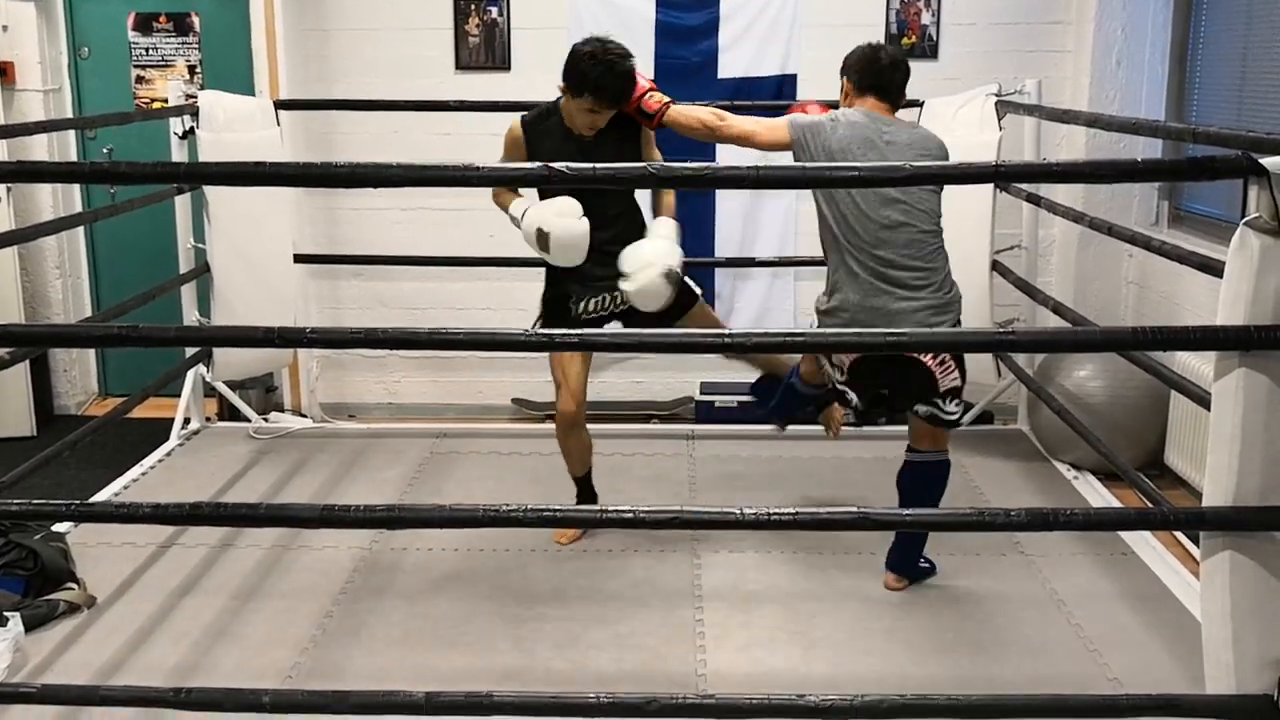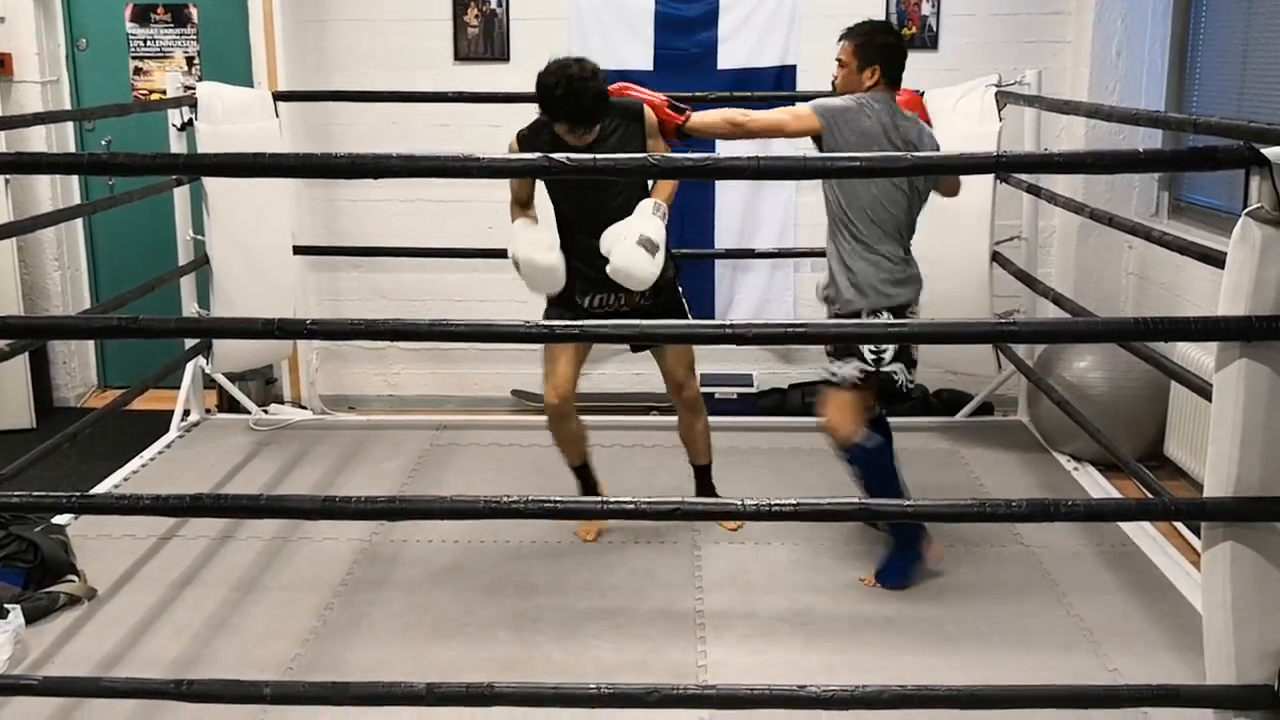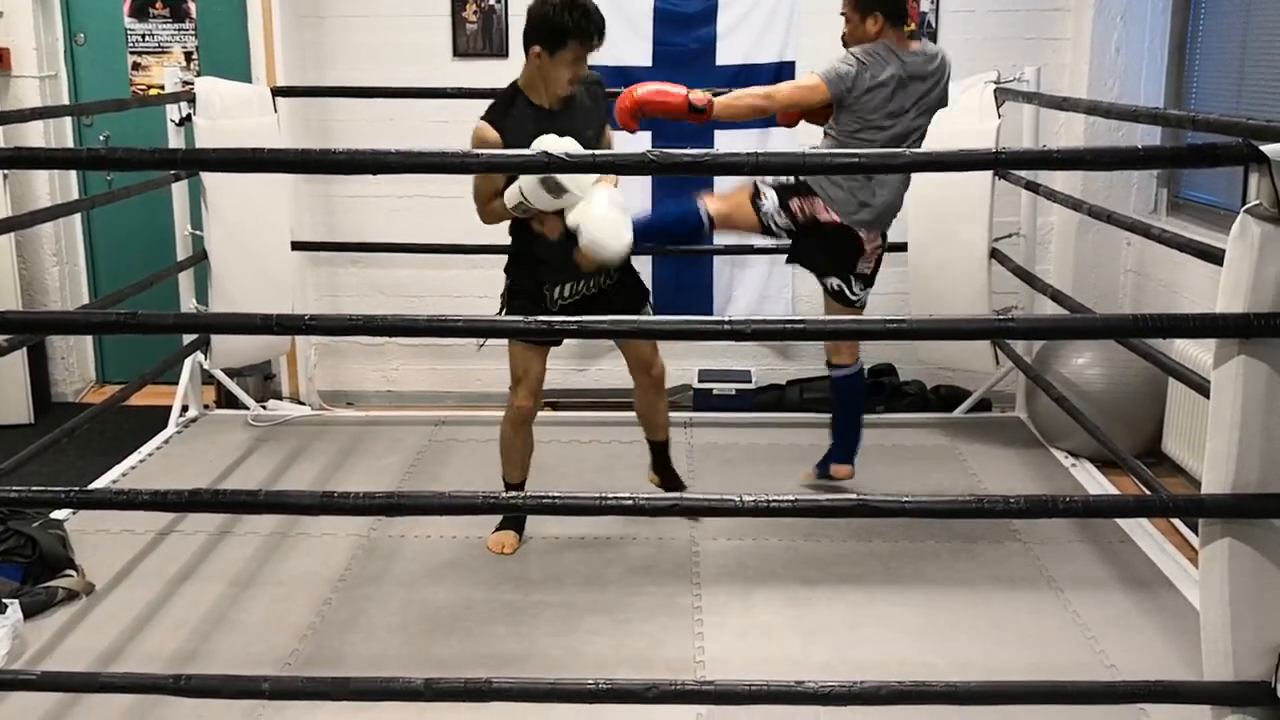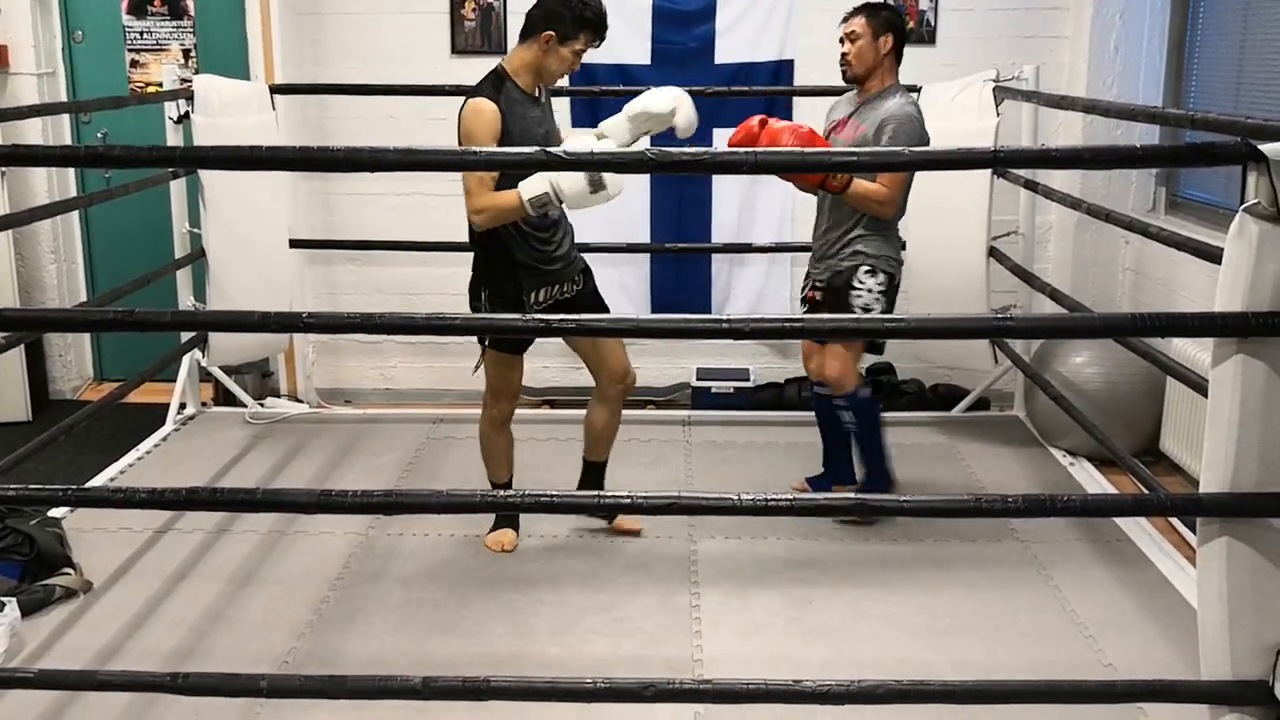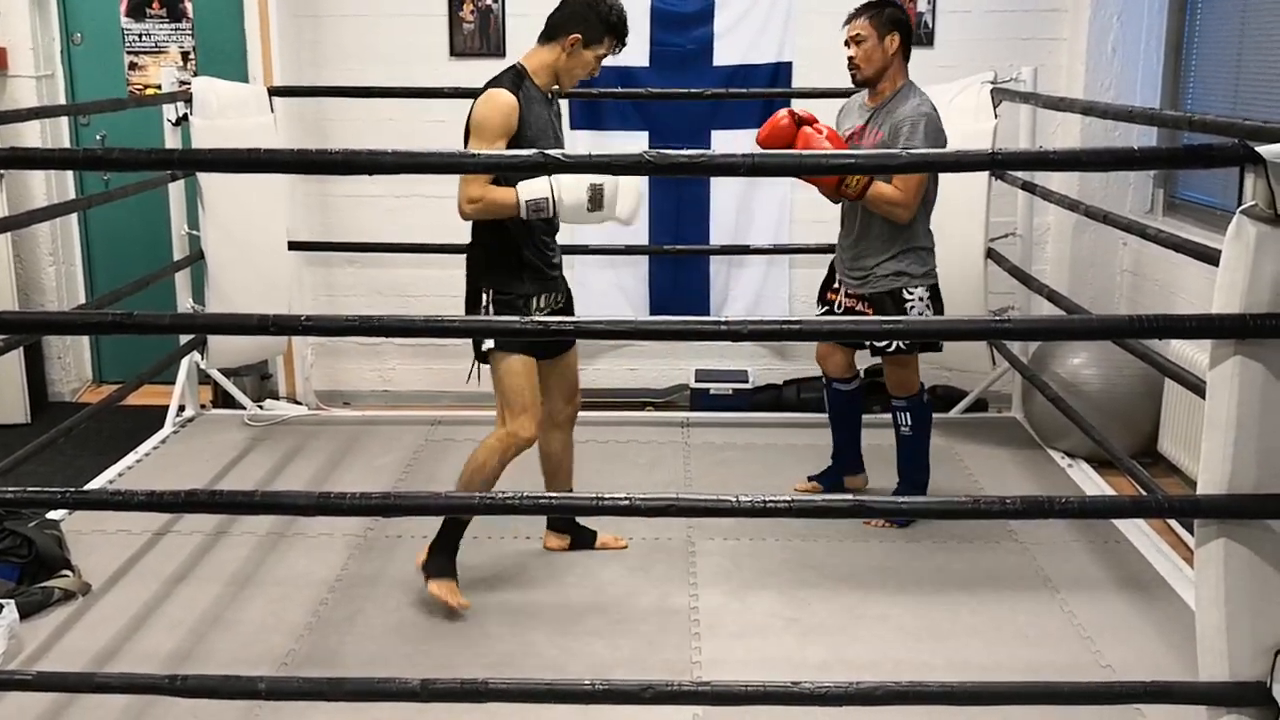
dt=0.4s
person 1, frame 1
left shoulder: (634, 125)
right shoulder: (526, 132)
left elbow: (661, 180)
right elbow: (501, 193)
left wrist: (664, 234)
right wrist: (527, 217)
left hip: (634, 264)
right hip: (570, 276)
right knee: (570, 410)
right ankle: (587, 502)
person 1, frame 2
left shoulder: (636, 117)
right shoulder: (527, 145)
left elbow: (668, 177)
right elbow: (521, 206)
left wrist: (652, 217)
right wrist: (525, 238)
left hip: (646, 273)
right hip: (578, 282)
left knee: (686, 392)
right knee: (557, 399)
left ankle: (705, 490)
right ankle: (589, 489)
person 1, frame 3
left shoulder: (596, 93)
right shoulder: (496, 127)
right elbow: (487, 209)
left wrist: (595, 206)
right wrist: (528, 198)
left hip: (603, 262)
right hip: (537, 273)
left knee: (650, 369)
right knee: (524, 402)
left ankle: (663, 470)
right ankle: (515, 512)
person 1, frame 4
left shoulder: (536, 93)
right shoulder: (484, 106)
right elbow: (480, 210)
left wrist: (628, 126)
right wrist: (555, 187)
left hip: (561, 264)
right hip: (508, 280)
left knee: (618, 378)
right knee: (501, 405)
left ankle: (591, 491)
right ankle: (505, 511)
person 1, frame 5
left shoulder: (546, 99)
right shoulder: (503, 100)
right elbow: (473, 200)
left wrist: (582, 187)
right wrist: (555, 192)
left hip: (543, 279)
right hip: (503, 286)
left knee: (564, 408)
right knee: (519, 427)
left ankle: (564, 527)
right ankle: (440, 557)
person 2, frame 1
left shoulder: (821, 130)
right shoulder: (933, 147)
left elbow: (727, 125)
left wrist: (655, 106)
left hip: (853, 318)
right hip: (928, 321)
left knee: (814, 369)
right knee: (931, 443)
left ankle: (770, 404)
right ankle: (904, 563)
person 2, frame 2
left shoulder: (851, 115)
right shoulder: (920, 133)
left elbow: (752, 124)
right elbow: (950, 186)
left wrist: (678, 120)
left hip: (873, 301)
right hip: (888, 293)
left knee: (842, 422)
right knee: (860, 408)
left ankle: (909, 537)
right ankle: (889, 514)
person 2, frame 3
left shoulder: (861, 69)
right shoulder: (933, 65)
left elbow: (772, 99)
left wrist: (690, 102)
left hip: (823, 203)
right hip: (866, 225)
left knee: (712, 209)
right knee: (843, 347)
right ankle: (841, 459)
person 2, frame 4
left shoulder: (900, 115)
right shoulder: (844, 105)
left elbow: (886, 202)
left wrist: (828, 174)
right wrist: (782, 148)
left hip: (865, 264)
right hip: (828, 260)
left knee: (840, 376)
right knee: (819, 369)
left ankle: (880, 482)
right ankle: (839, 475)
person 2, frame 5
left shoulder: (917, 116)
right shoulder: (851, 107)
left elbow: (903, 206)
right elbow: (838, 191)
left wrist: (844, 174)
right wrist: (808, 149)
left hip: (900, 276)
right hip: (850, 265)
left knee: (901, 382)
right knee: (832, 359)
left ankle: (913, 491)
right ankle: (846, 468)
